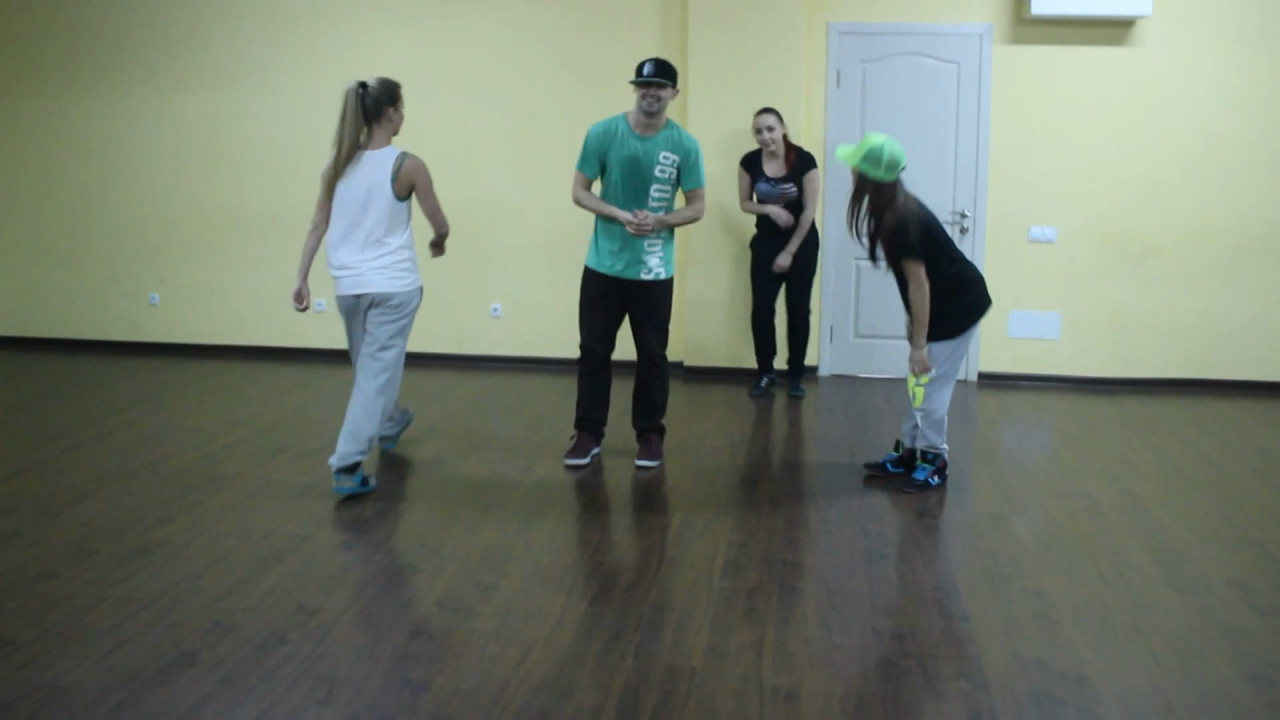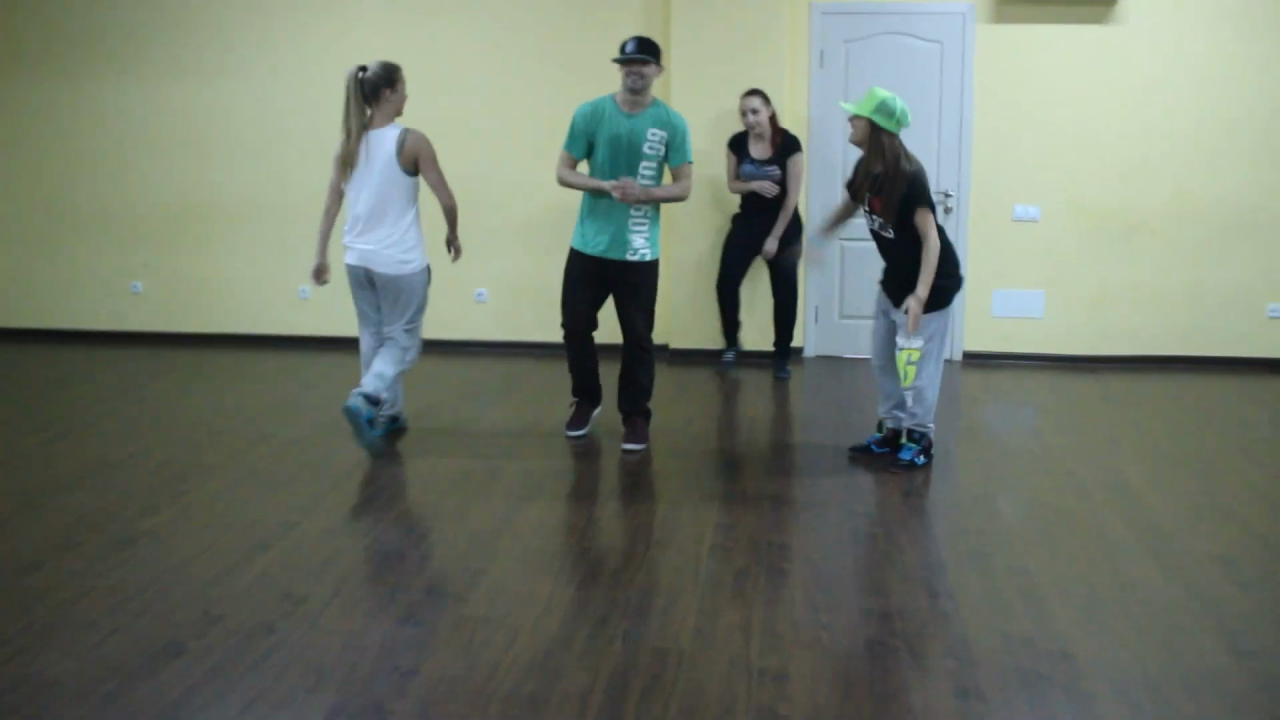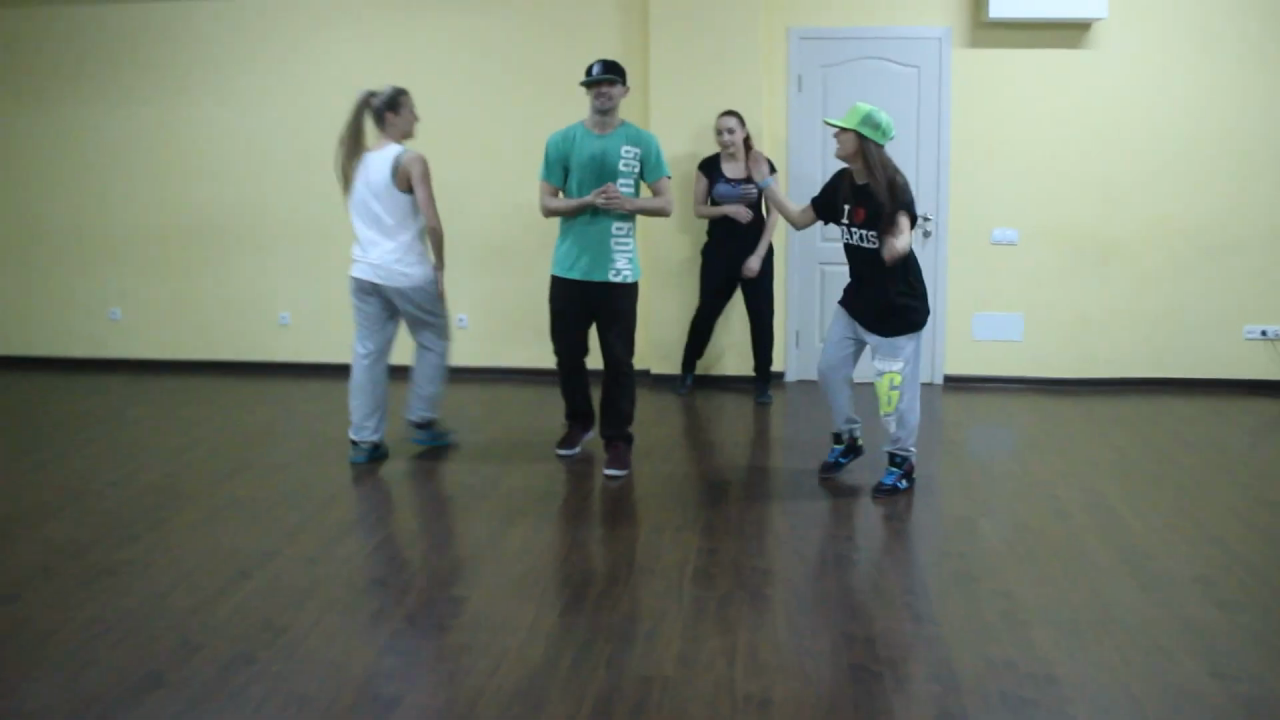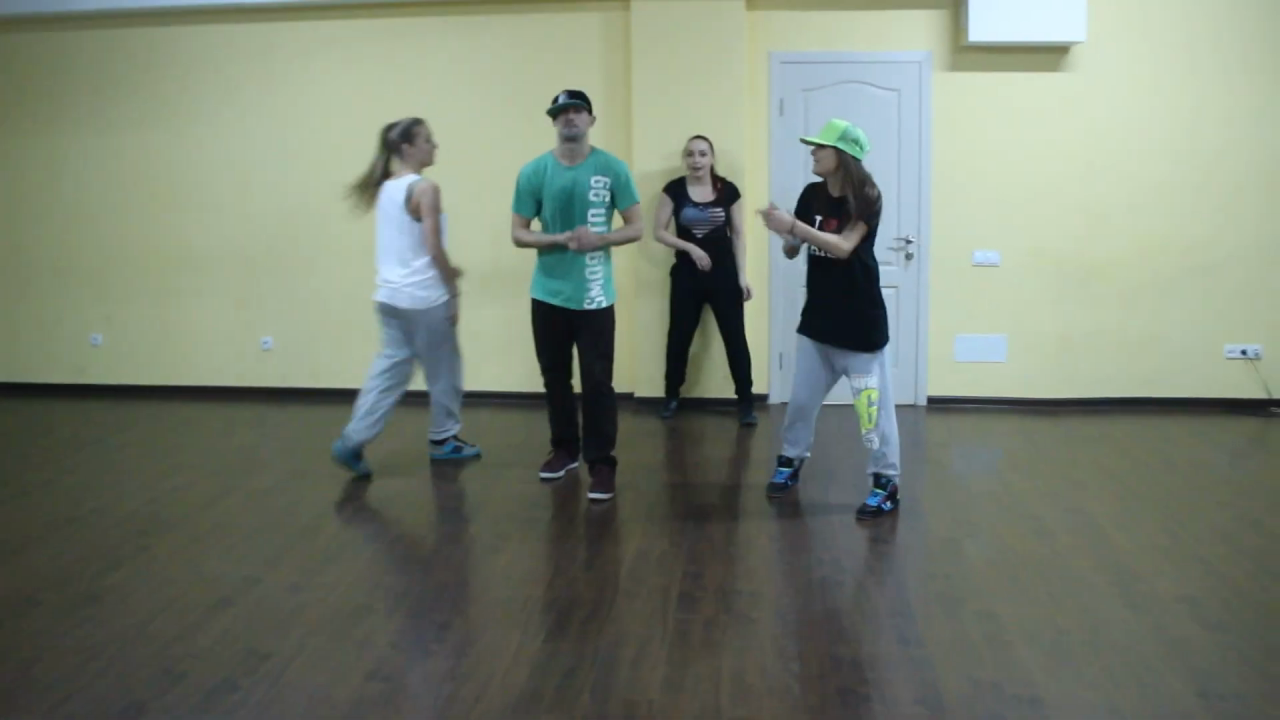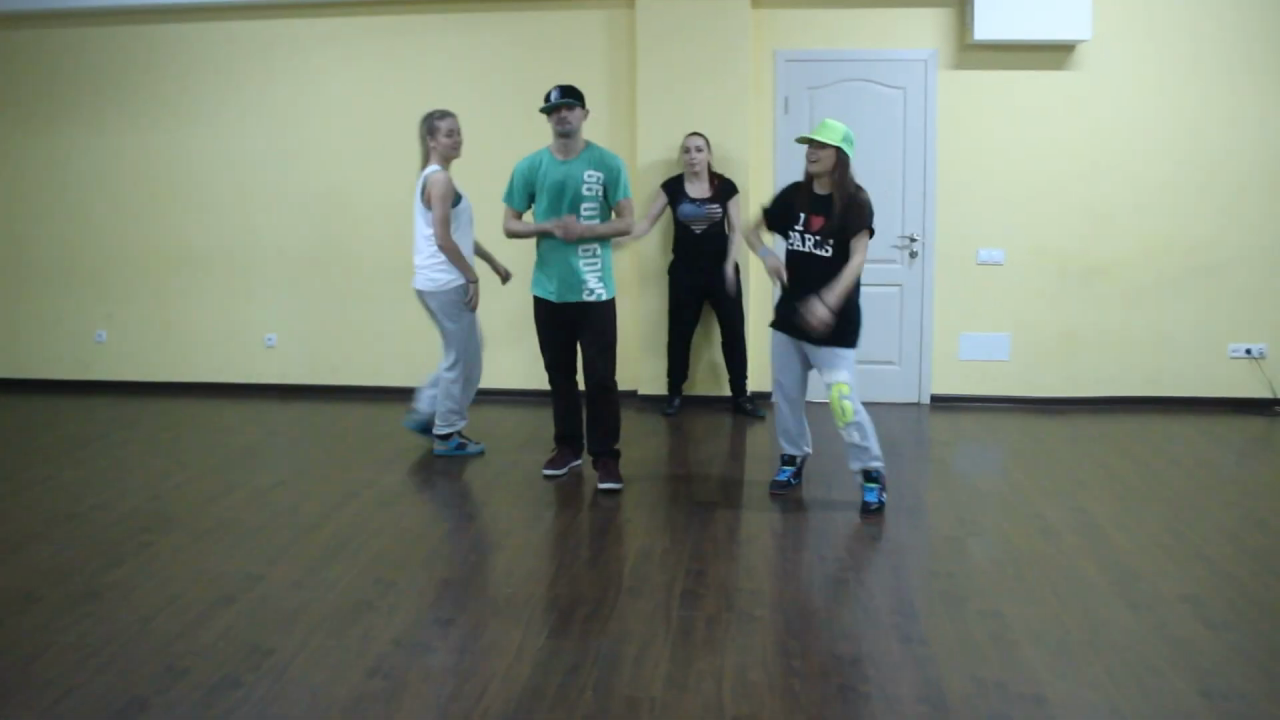
dt=0.2s
person 1, frame 1
left shoulder: (684, 144)
right shoulder: (602, 133)
left elbow: (696, 207)
right elbow: (580, 192)
left wrist: (659, 222)
right wrist: (621, 216)
left hip: (653, 271)
right hip: (603, 265)
left knee: (652, 355)
right knee: (593, 350)
left ankle: (650, 433)
right ankle: (589, 432)
person 1, frame 2
left shoulder: (671, 123)
right shoulder: (589, 114)
left elbow: (683, 187)
right elbow: (564, 173)
left wrist: (644, 193)
right wrist: (606, 186)
left hip: (639, 252)
right hip: (588, 246)
left knee: (637, 337)
right knee: (575, 327)
left ankle: (635, 416)
right ankle: (586, 400)
person 1, frame 3
left shoulder: (643, 142)
right shoulder: (562, 141)
left elbow: (665, 204)
right elbow: (547, 204)
left wrist: (628, 203)
right wrist: (589, 201)
left hip: (618, 273)
right hip: (569, 269)
left knee: (618, 360)
right knee: (567, 354)
left ankle: (617, 440)
right ankle: (579, 422)
person 1, frame 4
left shoulder: (612, 169)
right shoulder: (533, 172)
left elbow: (636, 228)
right elbow: (519, 234)
left wrist: (599, 239)
right wrist: (562, 239)
left hip: (595, 298)
right hip: (548, 295)
left knee: (597, 382)
right knee: (555, 379)
left ankle: (601, 463)
right ankle: (565, 448)
person 1, frame 5
left shoulder: (607, 163)
right shoulder: (529, 167)
left elbow: (626, 222)
right elbow: (510, 225)
left wrist: (585, 231)
right wrist: (547, 227)
left hip: (595, 291)
right hip: (549, 291)
left knee: (600, 375)
right knee: (559, 374)
left ankle: (605, 456)
right ankle: (568, 446)
person 2, frame 1
left shoulder: (901, 219)
right shoulder: (892, 204)
left elbow: (918, 283)
left wrist: (920, 344)
left hip: (957, 304)
right hip: (945, 298)
left knee: (927, 380)
right knee: (918, 379)
left ankle: (934, 461)
right ankle: (909, 452)
person 2, frame 2
left shoulder: (907, 175)
right shoulder: (868, 168)
left elbow: (931, 238)
right elbow: (849, 208)
left wrist: (921, 295)
right wrist: (817, 237)
left hip: (932, 279)
right hip: (897, 275)
left knee: (915, 359)
right knee: (884, 356)
left ankle: (920, 438)
right ankle: (892, 430)
person 2, frame 3
left shoulder: (893, 186)
right shoulder: (841, 183)
left elbow: (904, 234)
right elbow: (799, 220)
left wrist: (898, 245)
right wrist: (766, 183)
left hip: (898, 303)
right hip: (857, 298)
left knee: (894, 385)
right knee: (830, 368)
left ankle: (902, 463)
right ankle: (847, 439)
person 2, frame 4
left shoulder: (865, 199)
right shoulder: (812, 195)
left elbow: (843, 247)
right elbow: (791, 250)
left wrist: (793, 225)
right wrist: (786, 233)
left hip: (861, 320)
right hip: (818, 316)
left knee: (871, 401)
right knee: (802, 397)
left ankle: (885, 484)
right ankle: (790, 461)
person 2, frame 5
left shoulder: (855, 202)
right shoulder: (792, 196)
left elbow: (856, 261)
right elbow: (753, 231)
left wrist: (828, 302)
right wrist: (767, 257)
left hip: (834, 318)
right hip: (790, 312)
left knee: (842, 396)
right knee: (786, 394)
left ankle: (873, 476)
right ankle: (793, 459)
person 3, frame 1
left shoulder: (339, 164)
right shoulder: (408, 166)
left elbow: (318, 225)
right elbow: (440, 224)
left wrist: (302, 277)
right wrist: (438, 243)
left hip: (349, 284)
right hip: (394, 285)
left knee: (366, 363)
right knee: (377, 370)
left ankle: (389, 424)
right ankle: (347, 467)
person 3, frame 2
left shoulder: (349, 144)
right shoulder: (412, 141)
left elbow: (332, 203)
right elbow: (445, 199)
left wrist: (321, 254)
right wrist: (452, 233)
left hip: (358, 258)
right hip: (402, 261)
left knee: (373, 337)
right knee: (401, 340)
left ankle: (384, 411)
right ankle: (366, 399)
person 3, frame 3
left shoulder: (357, 162)
right shoulder: (410, 160)
right elbow: (431, 222)
right wrist: (439, 266)
left hip: (365, 273)
right hip: (407, 273)
left knee: (367, 353)
right knee: (433, 341)
left ankle: (363, 440)
right ankle: (422, 421)
person 3, frame 4
left shoulder: (383, 188)
right shoulder: (425, 189)
right elbow: (434, 249)
left wrist: (447, 269)
right wrist: (453, 290)
left hip: (390, 295)
right hip: (424, 297)
left knee: (389, 369)
right knee: (444, 367)
left ankle: (352, 442)
right ankle: (443, 438)
person 3, frame 5
left shoulder: (436, 178)
right shoulder: (439, 179)
left elbow: (460, 235)
right elbow: (443, 239)
left wrist: (493, 262)
right wrist: (472, 277)
left hip: (439, 282)
right hip: (445, 282)
left knee: (460, 353)
right knee: (463, 356)
left ankle: (426, 414)
right ankle: (447, 434)
person 4, frame 1
left shoulder: (804, 160)
right shoulder: (749, 162)
left elbow: (809, 211)
right elbow: (744, 203)
left wrist: (789, 252)
right wrist: (769, 209)
left hip: (801, 242)
right hip: (767, 240)
left knee: (797, 309)
right knee: (762, 308)
left ankle: (795, 374)
right ankle: (765, 372)
person 4, frame 2
left shoulder: (789, 143)
right shoulder: (737, 143)
left elbow: (792, 195)
right elbow: (732, 184)
left wrist: (775, 237)
right wrist: (754, 185)
left hip: (783, 224)
right hip: (747, 220)
left knee: (784, 291)
right knee: (726, 281)
left ankle: (781, 355)
right ankle: (731, 345)
person 4, frame 3
right shoulder: (707, 166)
left elbow: (772, 215)
right elbow: (698, 209)
left wrist: (759, 255)
right wrist: (727, 209)
left hip: (755, 248)
right hip: (718, 249)
left knee: (761, 315)
right knee: (707, 312)
left ankle: (763, 381)
right ankle: (688, 371)
person 4, frame 4
left shoulder: (728, 190)
right shoulder: (673, 190)
left elbow: (738, 236)
right elbow: (659, 232)
left wrist: (743, 275)
right wrist: (689, 247)
left hip: (723, 273)
right hip: (686, 274)
left knee: (735, 336)
right knee: (679, 336)
left ankle: (745, 402)
right ankle: (672, 396)
person 4, frame 5
left shoulder: (726, 186)
right shoulder: (671, 187)
left elbow: (735, 230)
right elbow: (647, 222)
left wrist: (730, 265)
right wrist: (629, 235)
left hip: (720, 269)
right hip: (684, 270)
left knee: (734, 331)
right knee: (680, 333)
left ankle: (740, 396)
right ankle: (675, 394)
